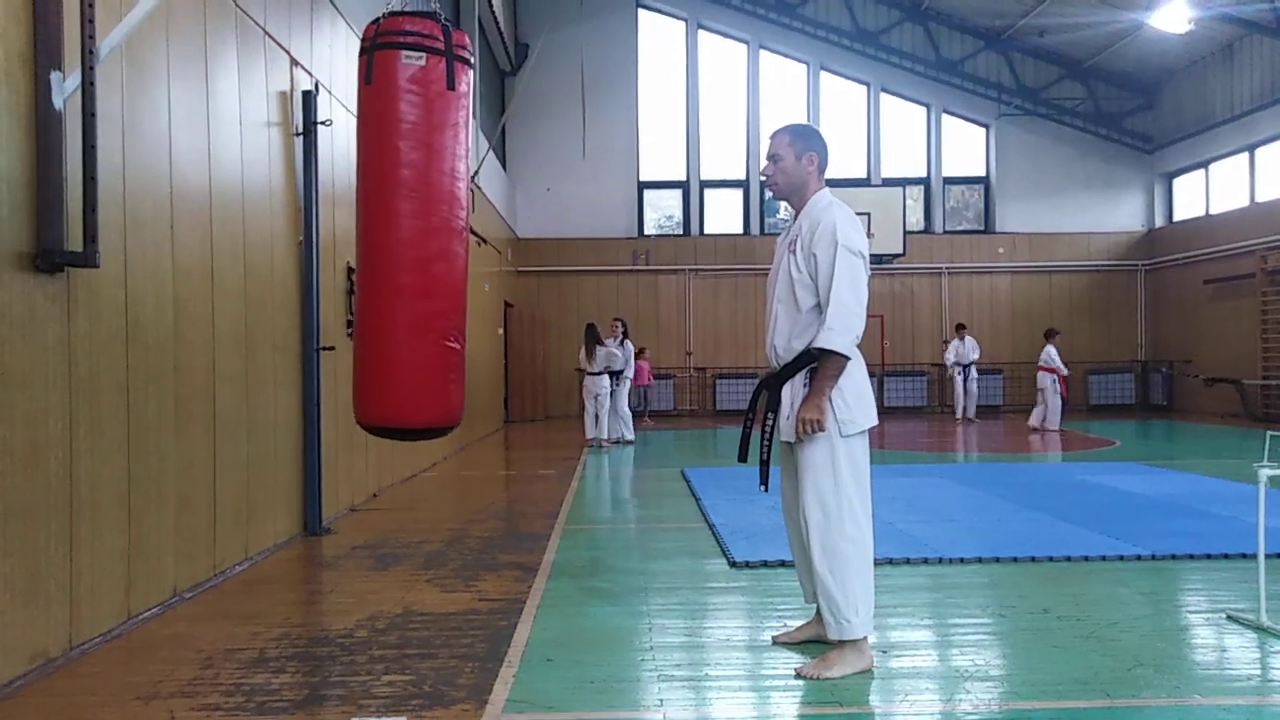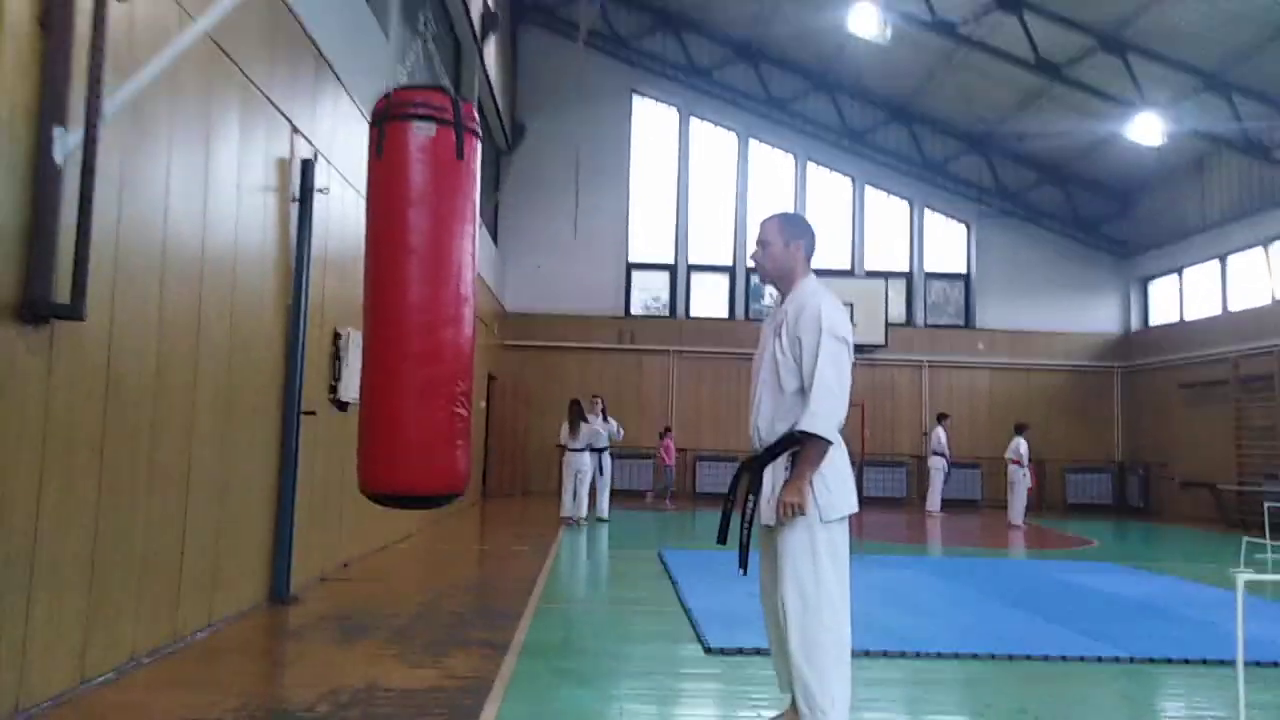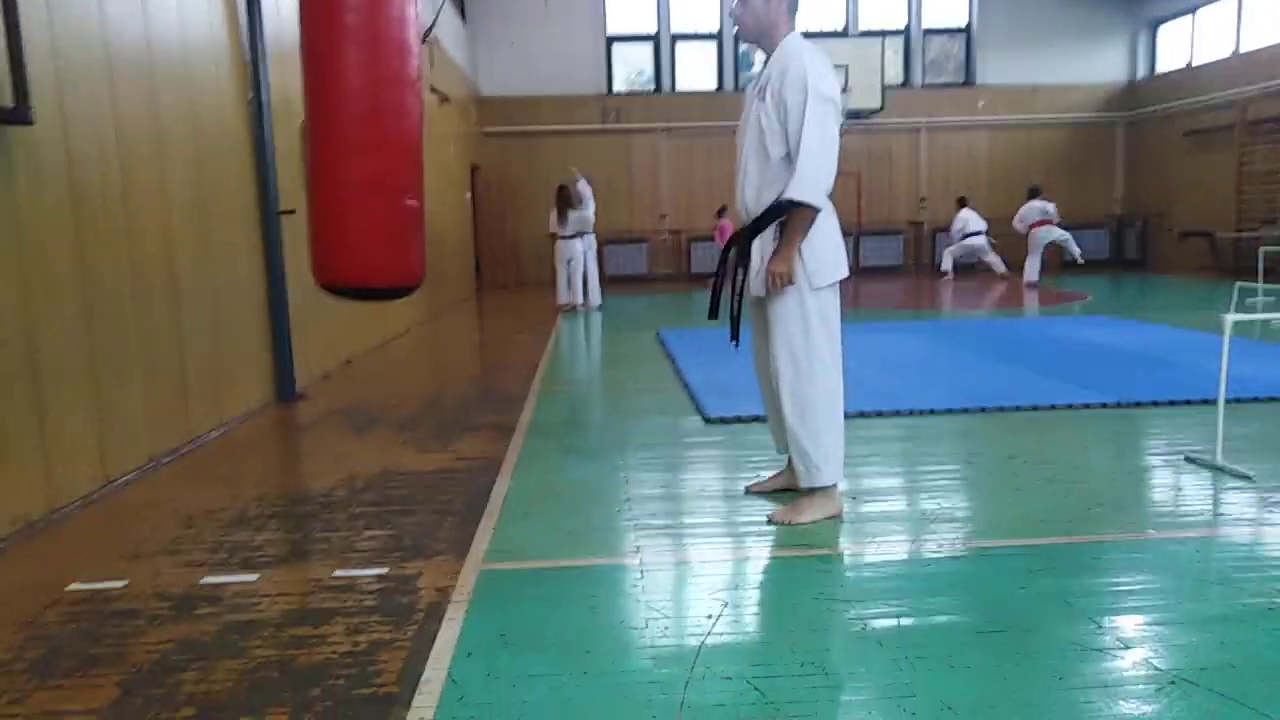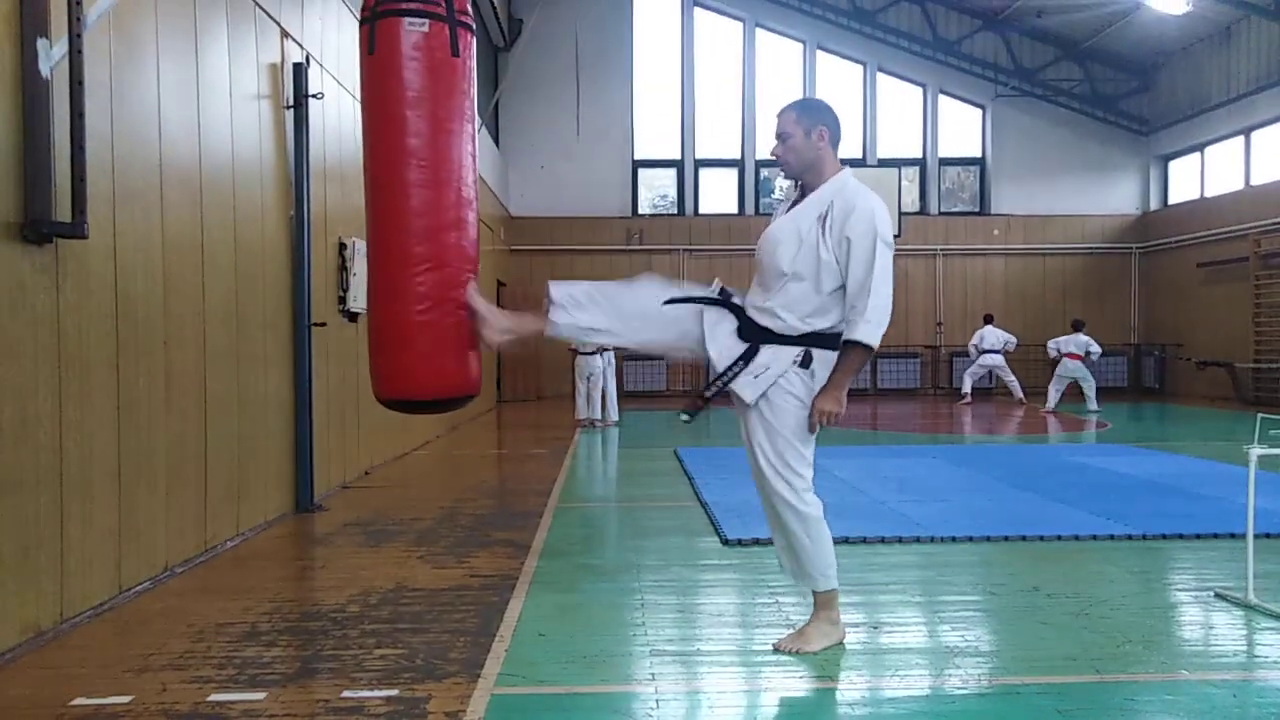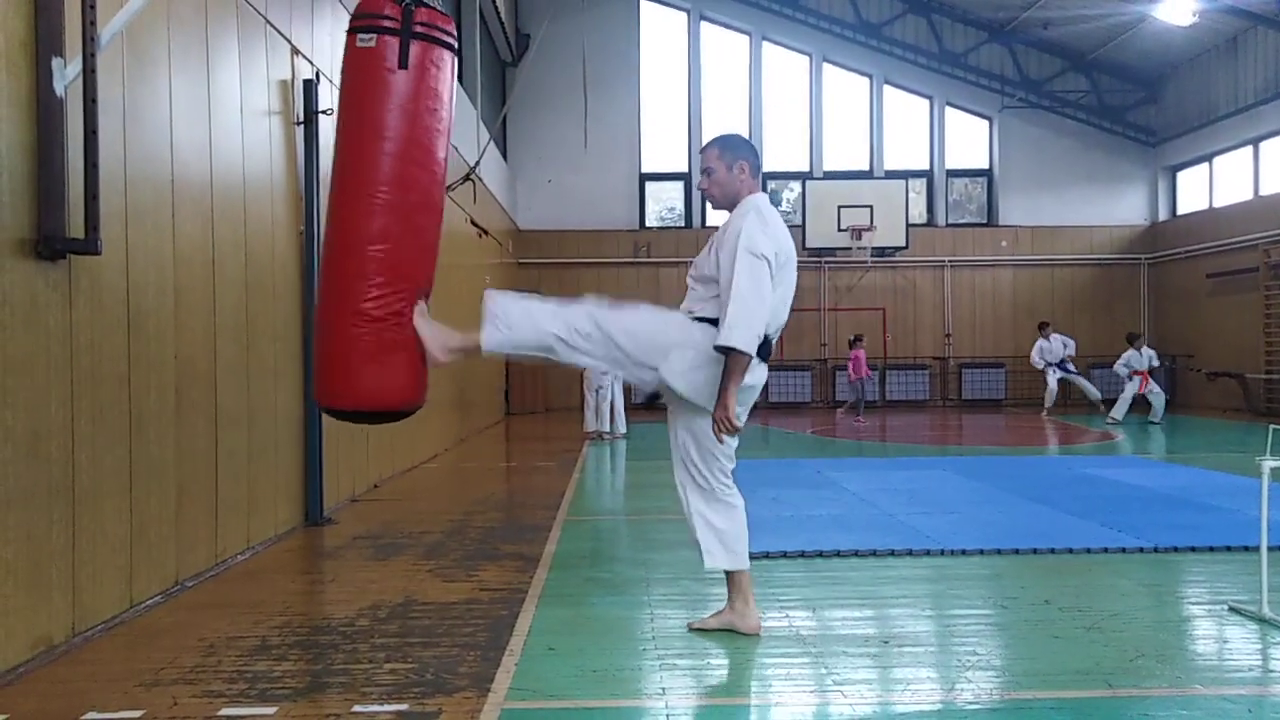
dt=1s
person 1, frame 1
left shoulder: (833, 223)
right shoulder: (796, 229)
left elbow: (843, 321)
left wrist: (817, 396)
right wrist: (781, 389)
left hip: (824, 392)
right hip: (798, 391)
left knee: (834, 515)
right knee: (804, 512)
left ankle: (853, 641)
right ankle: (826, 615)
person 1, frame 2
left shoulder: (818, 308)
right shoulder: (782, 313)
left elbow: (828, 404)
left wrist: (799, 480)
left hip: (808, 479)
right hip: (780, 478)
left knee: (811, 601)
right knee: (782, 598)
person 1, frame 3
left shoulder: (803, 68)
right shoulder: (770, 75)
left elbow: (814, 168)
left wrist: (787, 246)
left hip: (795, 243)
right hip: (770, 242)
left knee: (804, 366)
right knee: (777, 364)
left ankle: (824, 488)
right ankle: (797, 467)
person 1, frame 4
left shoulder: (863, 210)
right shoulder: (791, 205)
left elbow: (872, 312)
left wrist: (837, 389)
left hip: (791, 366)
right hip: (739, 334)
left knee: (785, 484)
right knee: (642, 299)
left ankle: (827, 615)
right ankle: (513, 323)
person 1, frame 5
left shoulder: (748, 225)
right shoulder: (770, 227)
left elbow: (745, 318)
left wrist: (726, 392)
left hip: (701, 349)
right hip: (717, 366)
left knee: (583, 322)
right knee: (708, 486)
left ankle: (454, 339)
right ankle: (741, 605)
